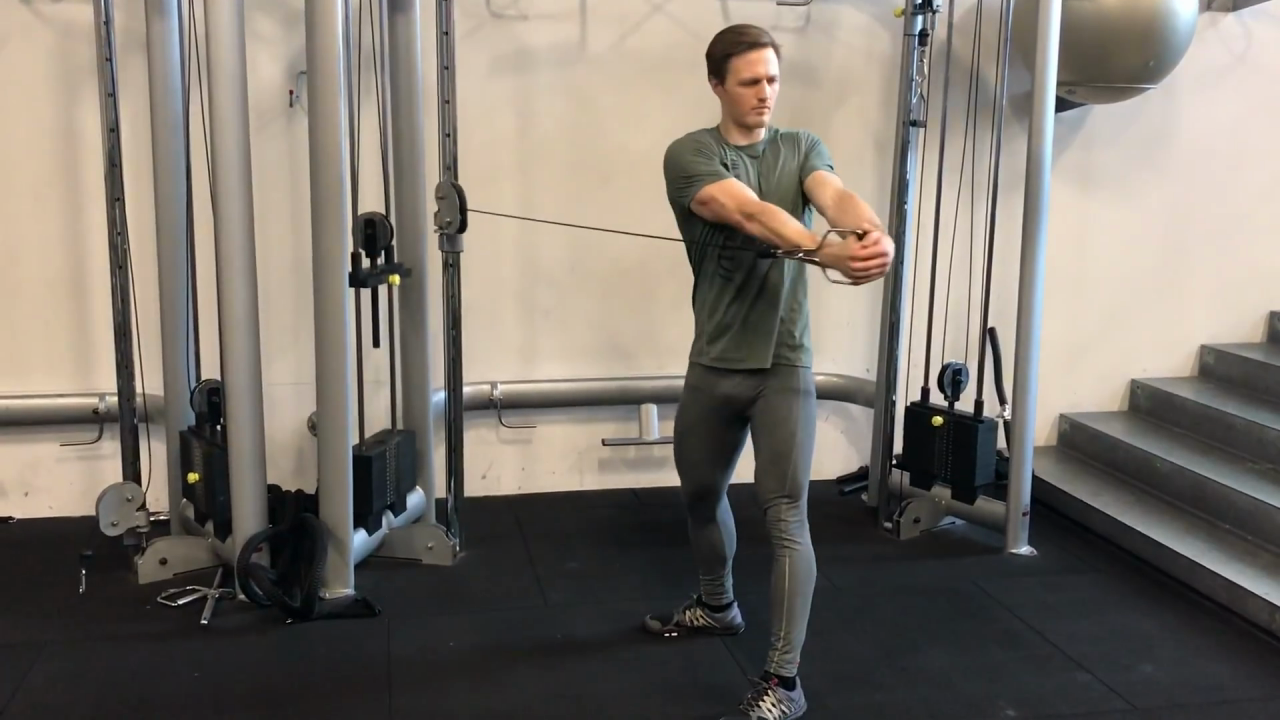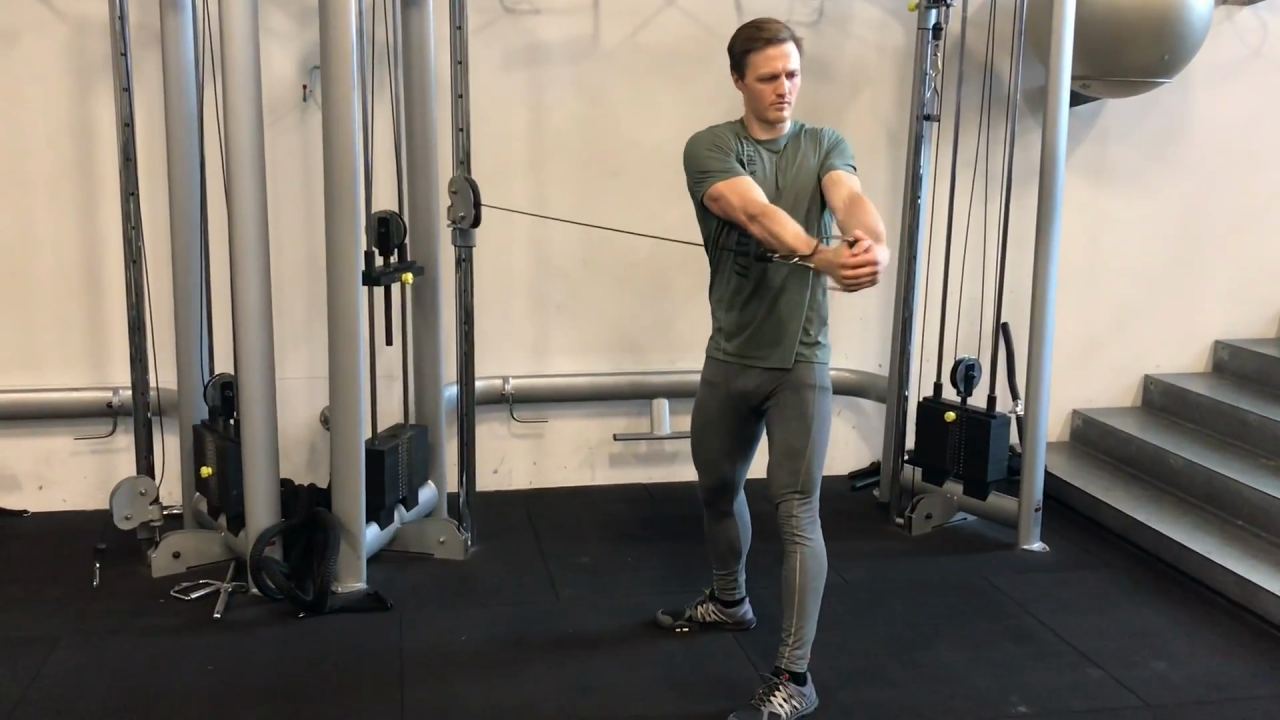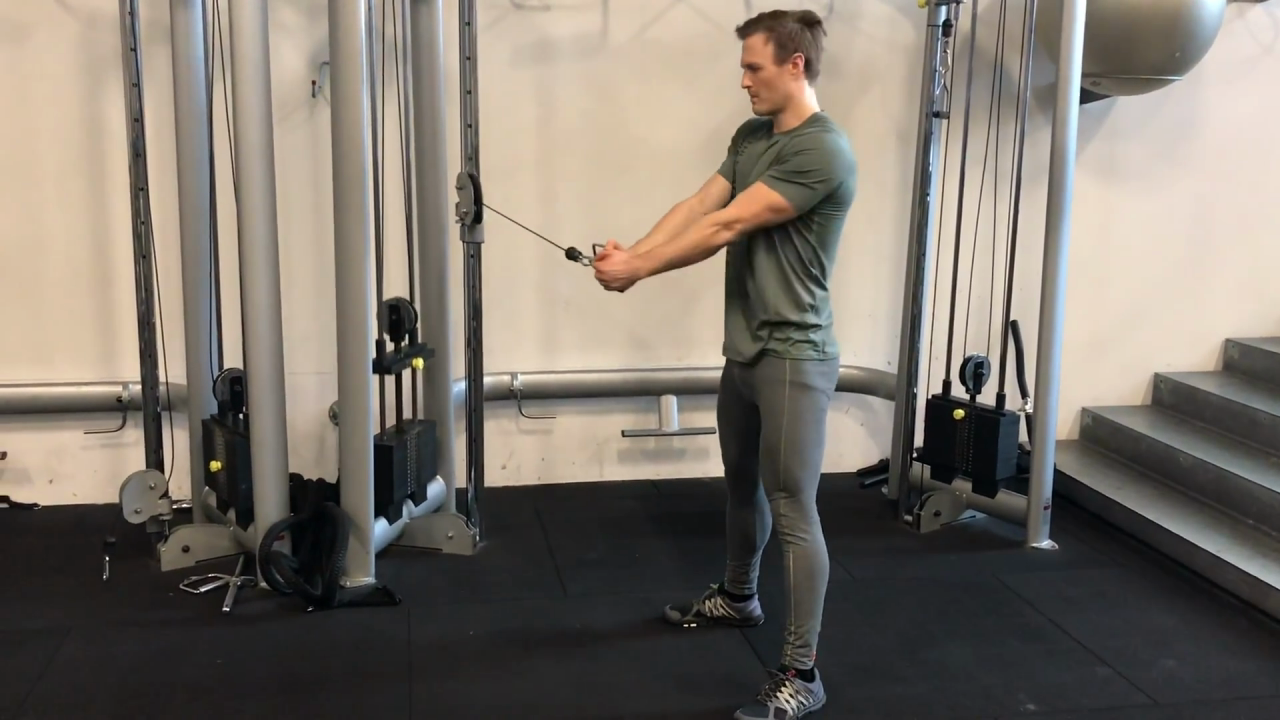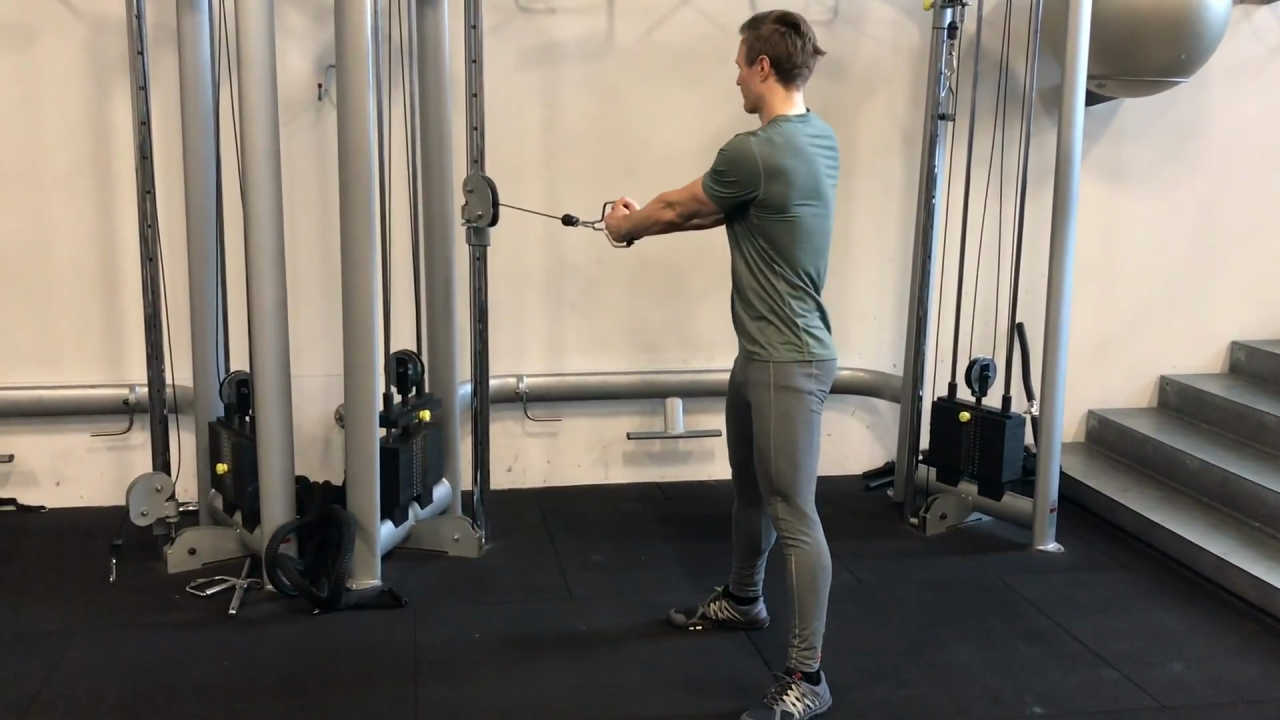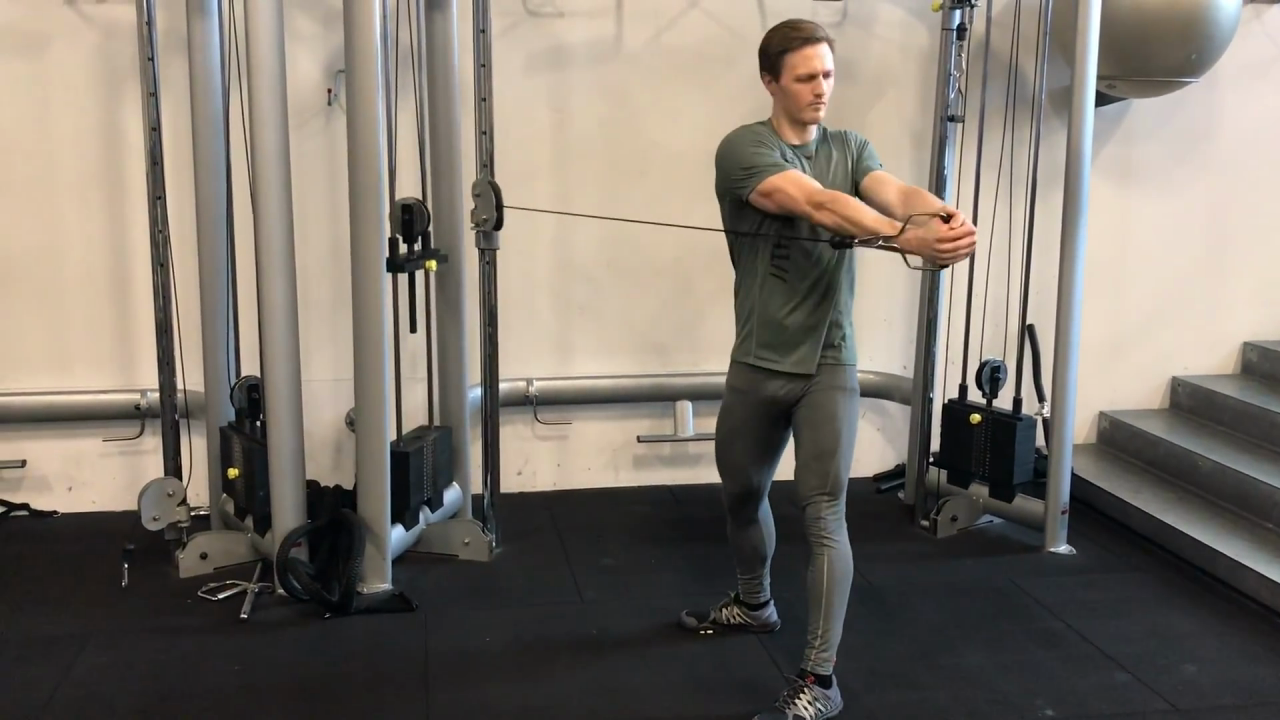
dt=1s
person 1, frame 1
left shoulder: (802, 149)
right shoulder: (689, 156)
left elbow: (835, 196)
right elbow: (752, 216)
left wrist: (872, 235)
right wrist: (826, 252)
left hip: (784, 366)
right hip: (714, 366)
left knee: (785, 517)
right knee: (701, 496)
right ankle: (717, 605)
person 1, frame 2
left shoulder: (826, 146)
right shoulder: (709, 148)
left elbow: (852, 202)
right elbow: (759, 215)
left wrist: (873, 246)
right wrist: (824, 257)
left hip: (799, 358)
right hip: (730, 356)
left knee: (796, 513)
right knee: (717, 490)
right ankle: (727, 600)
person 1, frame 3
left shoulder: (822, 150)
right shoulder: (752, 137)
left elbow: (725, 228)
right elbow: (698, 205)
left wrist: (638, 270)
right wrist: (631, 252)
left hip: (794, 359)
right hip: (746, 350)
left knee: (793, 511)
right knee: (743, 486)
right ankle: (737, 596)
person 1, frame 4
left shoulder: (755, 152)
right shoulder: (815, 137)
left elbow: (679, 208)
left wrist: (627, 226)
right wrist: (643, 216)
left hip: (787, 364)
right hip: (761, 354)
left knee: (793, 514)
right knee: (749, 488)
right ankle: (741, 599)
person 1, frame 5
left shoulder: (851, 148)
right shoulder: (743, 149)
left elbow: (896, 191)
right elbow: (818, 204)
left wrist: (945, 217)
right wrist: (907, 236)
left hip: (828, 365)
right hip: (758, 366)
left knee: (823, 517)
right knee: (741, 494)
right ankle: (752, 602)
